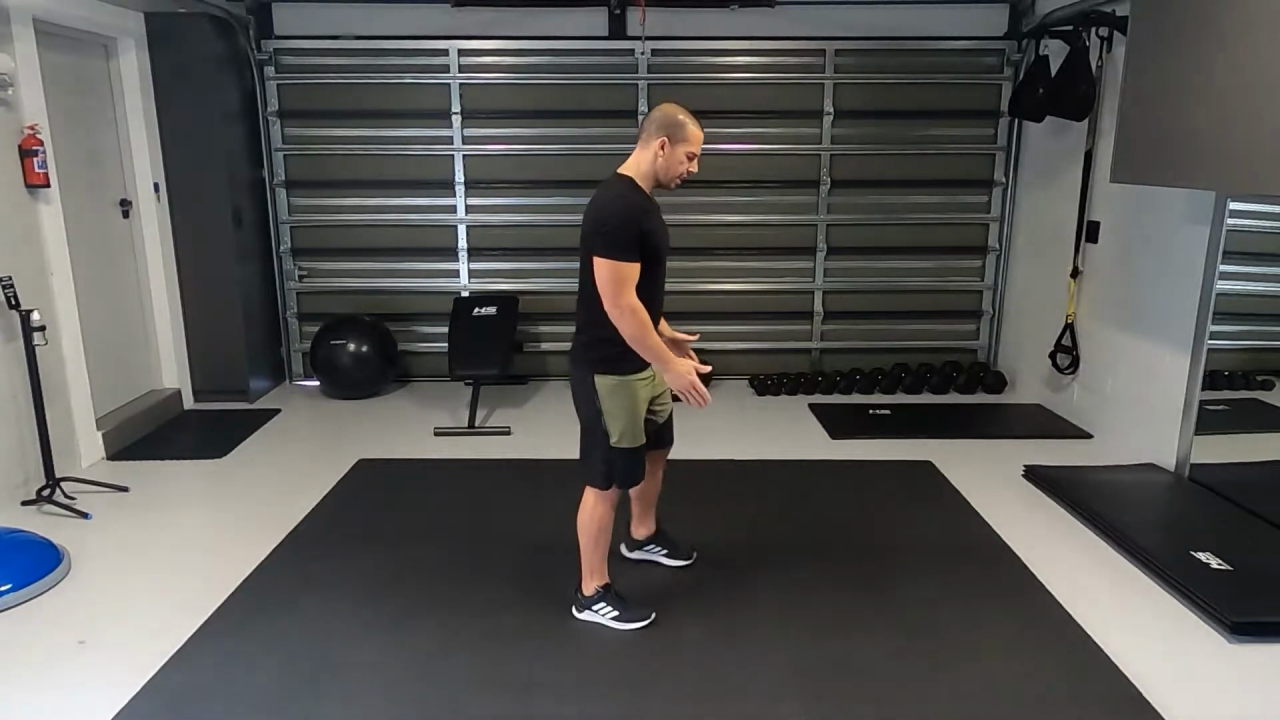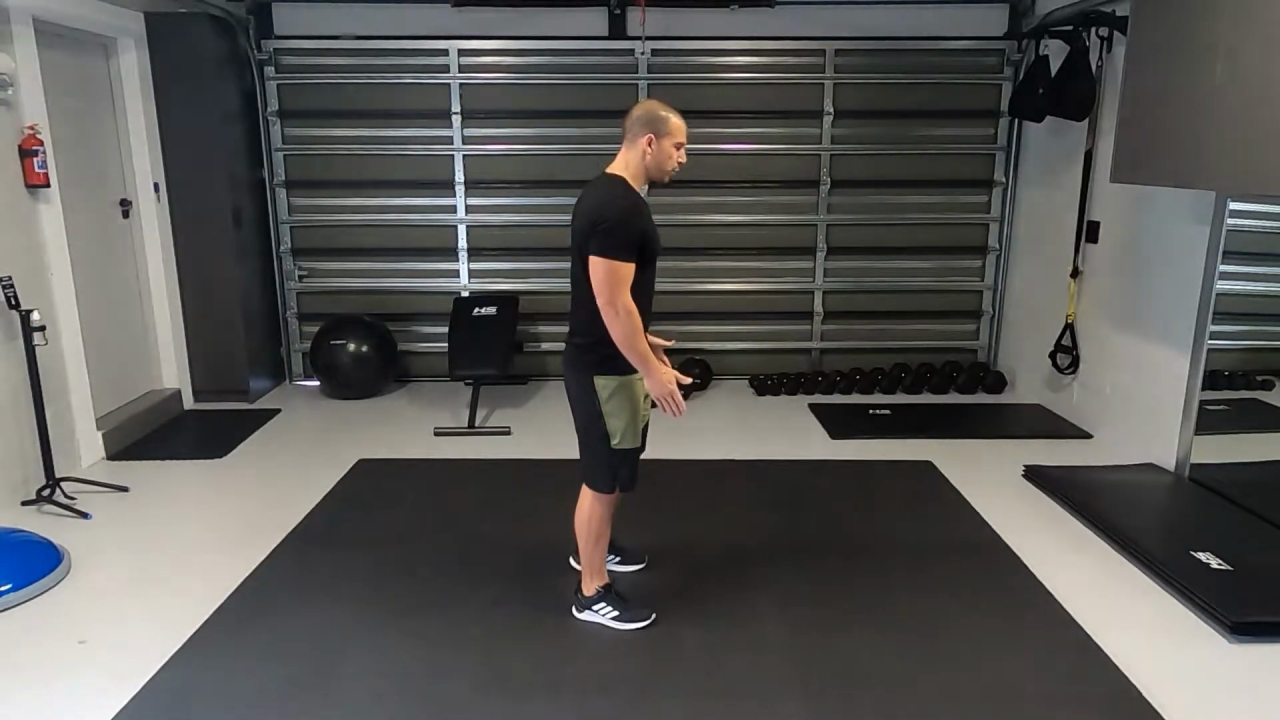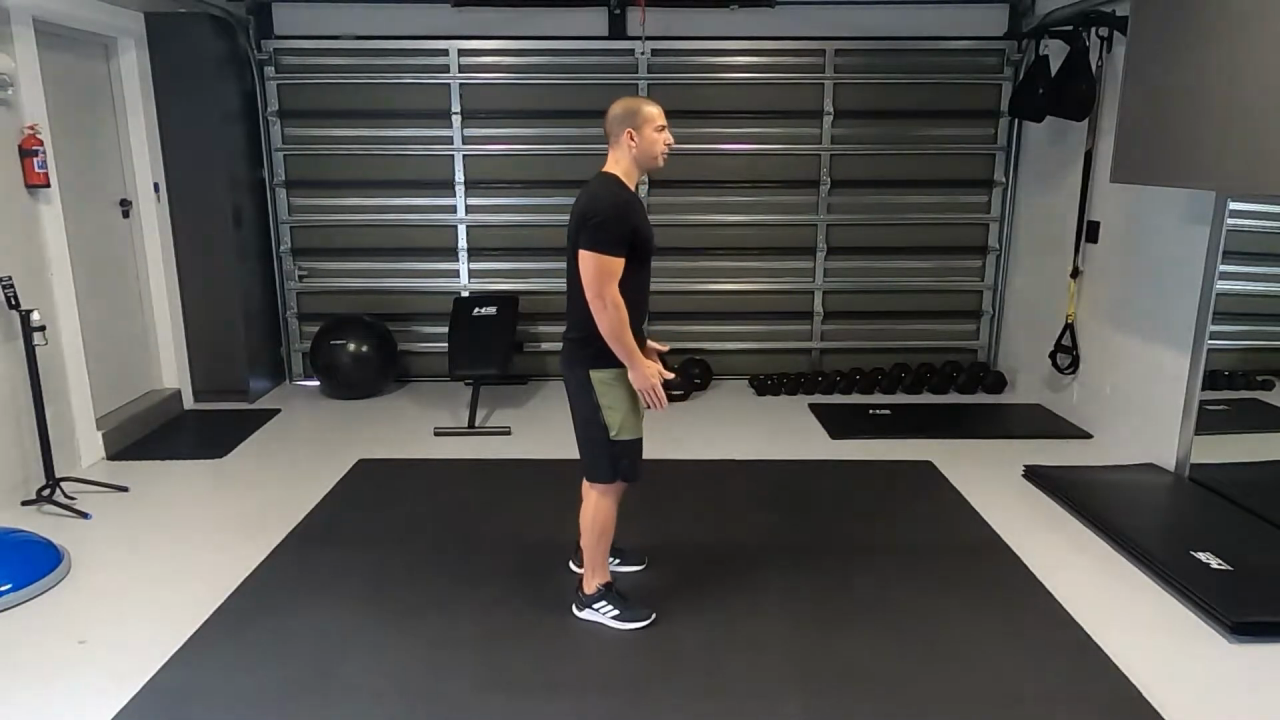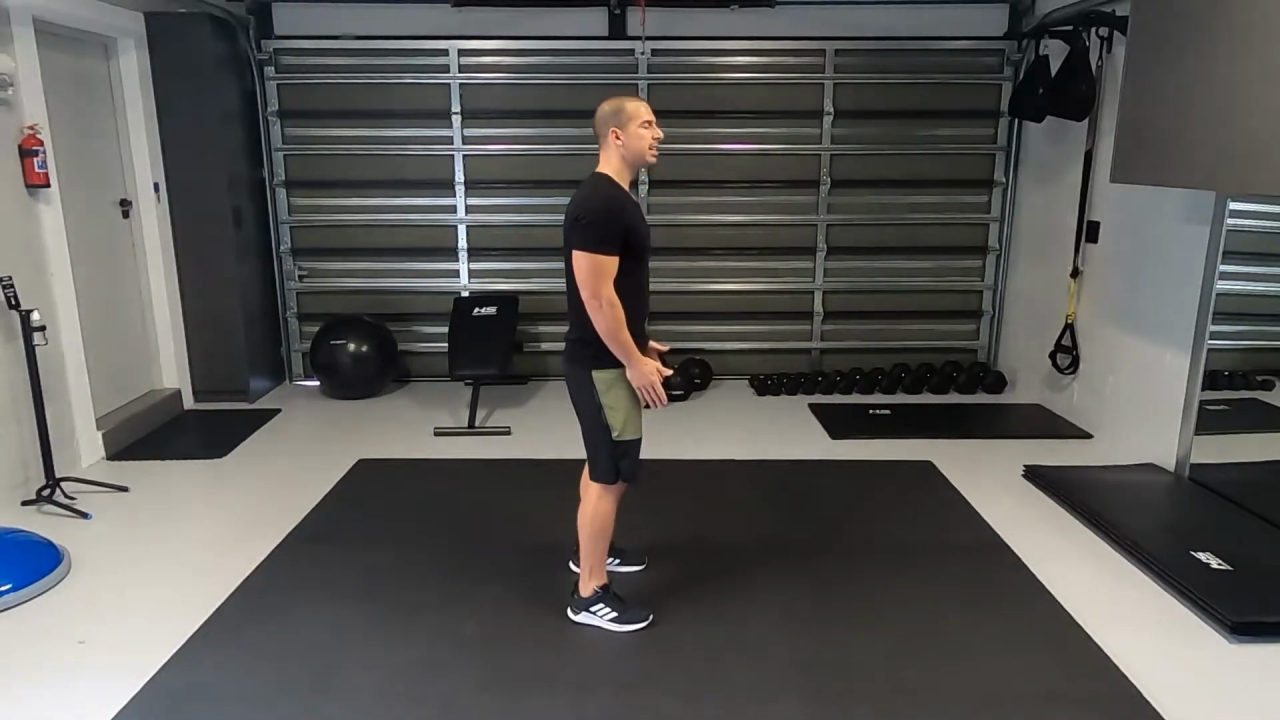
dt=0.3s
person 1, frame 1
left shoulder: (634, 198)
right shoulder: (620, 209)
right elbow: (618, 303)
left wrist: (663, 334)
right wrist: (669, 365)
left hip: (634, 360)
right hip: (609, 367)
left knee: (654, 448)
right knee: (608, 479)
left ankle: (644, 534)
right ankle: (592, 593)
person 1, frame 2
left shoulder: (610, 194)
right shoulder: (618, 209)
right elbow: (613, 304)
left wrist: (643, 343)
right wrist: (652, 372)
left hip: (614, 358)
right hip: (603, 367)
left knee: (618, 467)
right knee: (606, 478)
left ankle: (593, 548)
right ankle: (592, 592)
person 1, frame 3
left shoulder: (616, 197)
right shoulder: (608, 204)
right elbow: (600, 294)
left wrist: (639, 346)
right wrist: (635, 363)
left hip: (610, 355)
right hip: (600, 362)
left knee: (604, 465)
right knee: (612, 473)
left ankle: (591, 549)
right ankle: (594, 591)
person 1, frame 4
left shoulder: (615, 196)
right shoulder: (598, 203)
right elbow: (597, 295)
left wrist: (641, 344)
right wrist: (634, 361)
left hip: (611, 355)
right hip: (602, 363)
left knee: (602, 463)
right knee: (612, 474)
left ankle: (591, 549)
right ankle: (590, 593)
